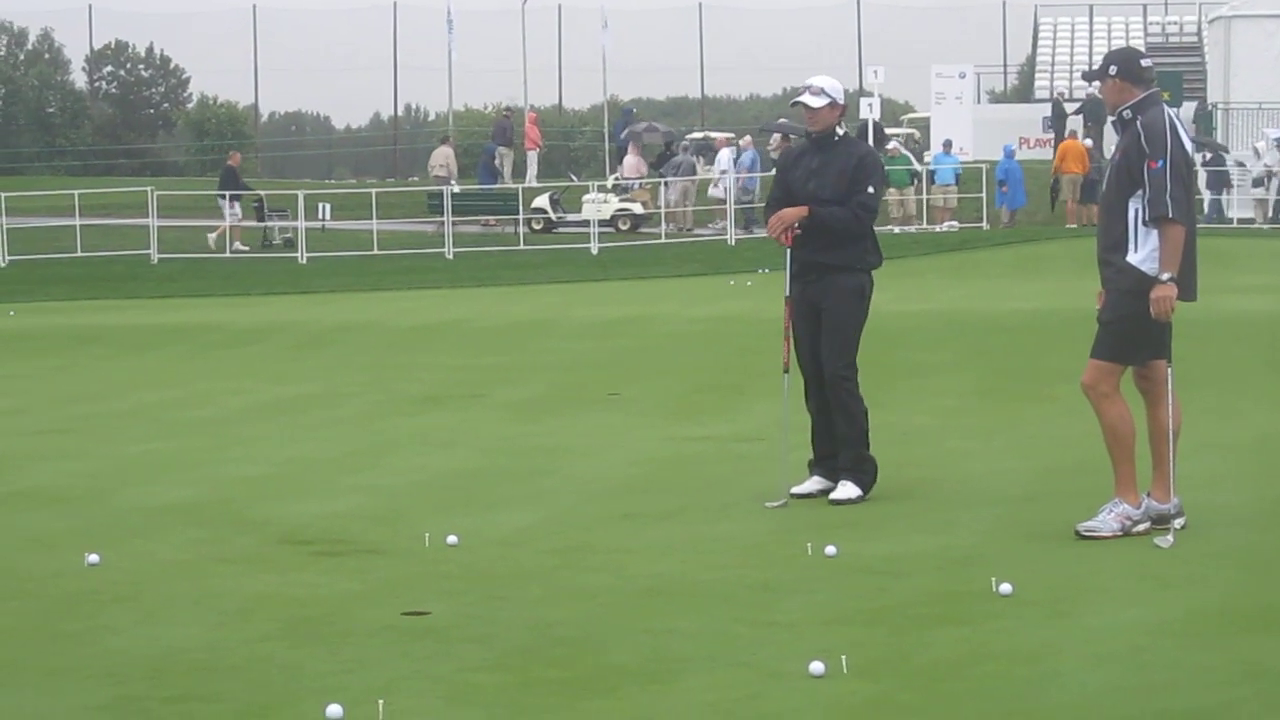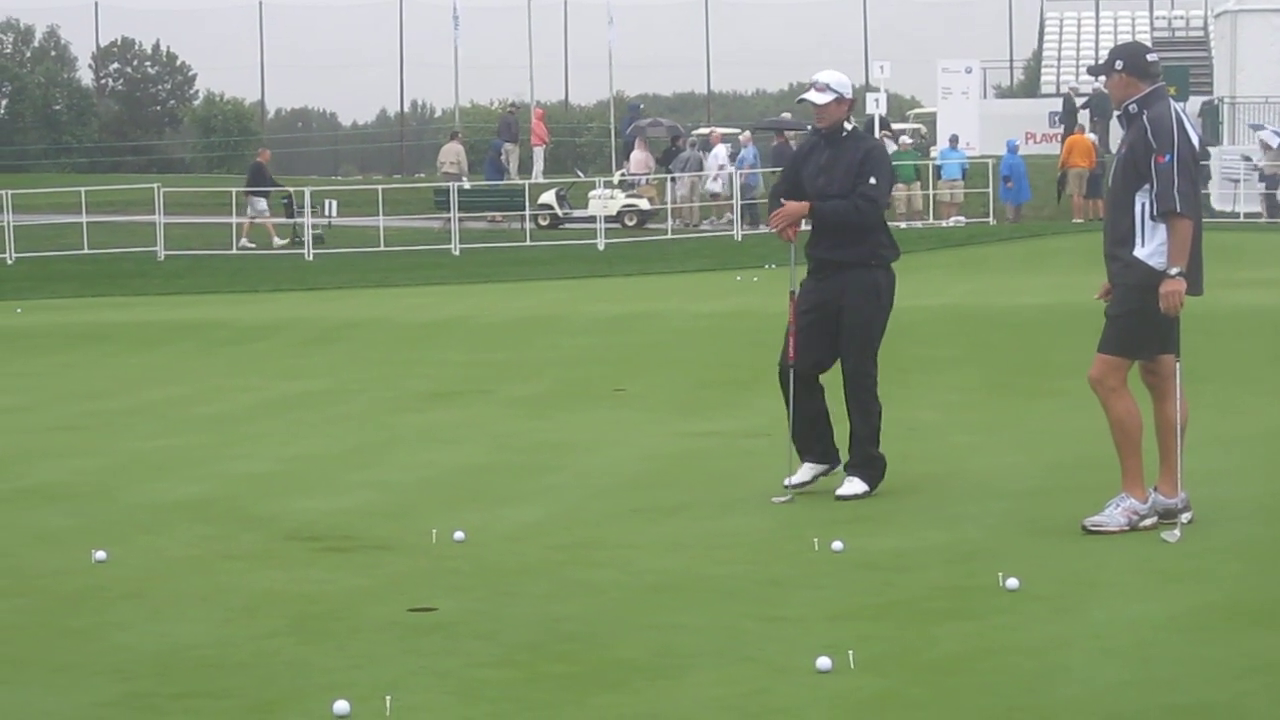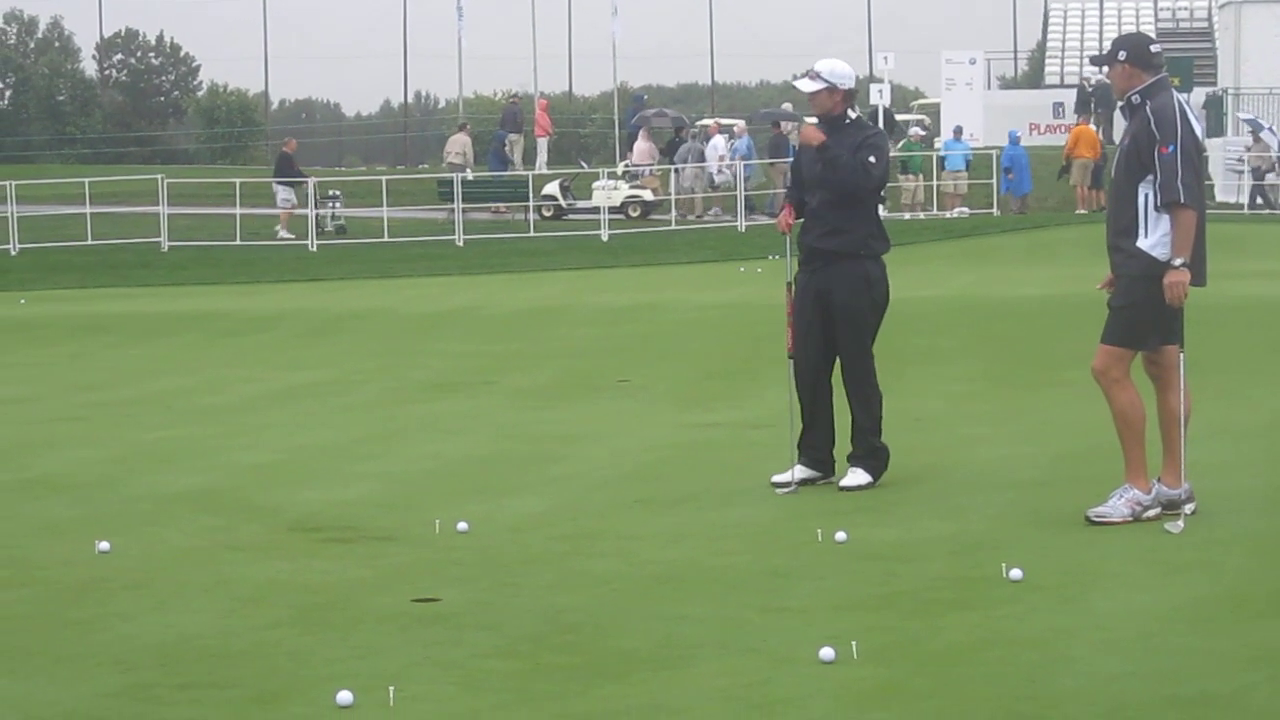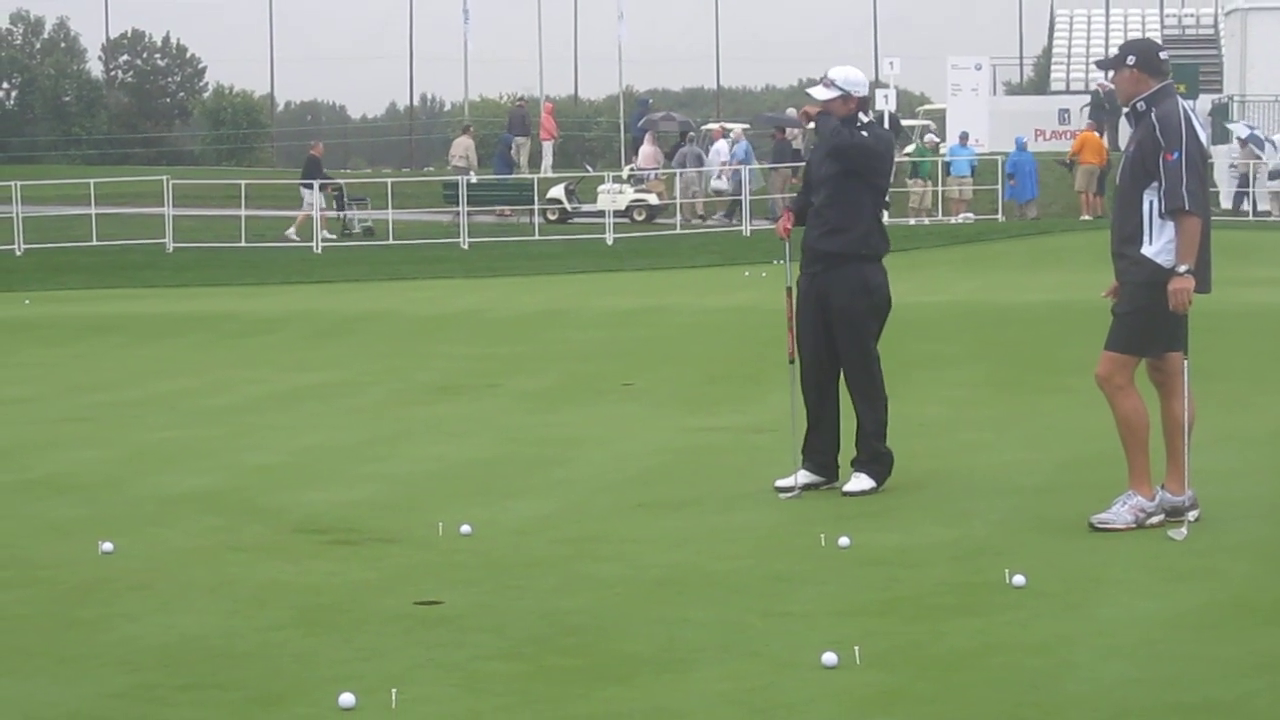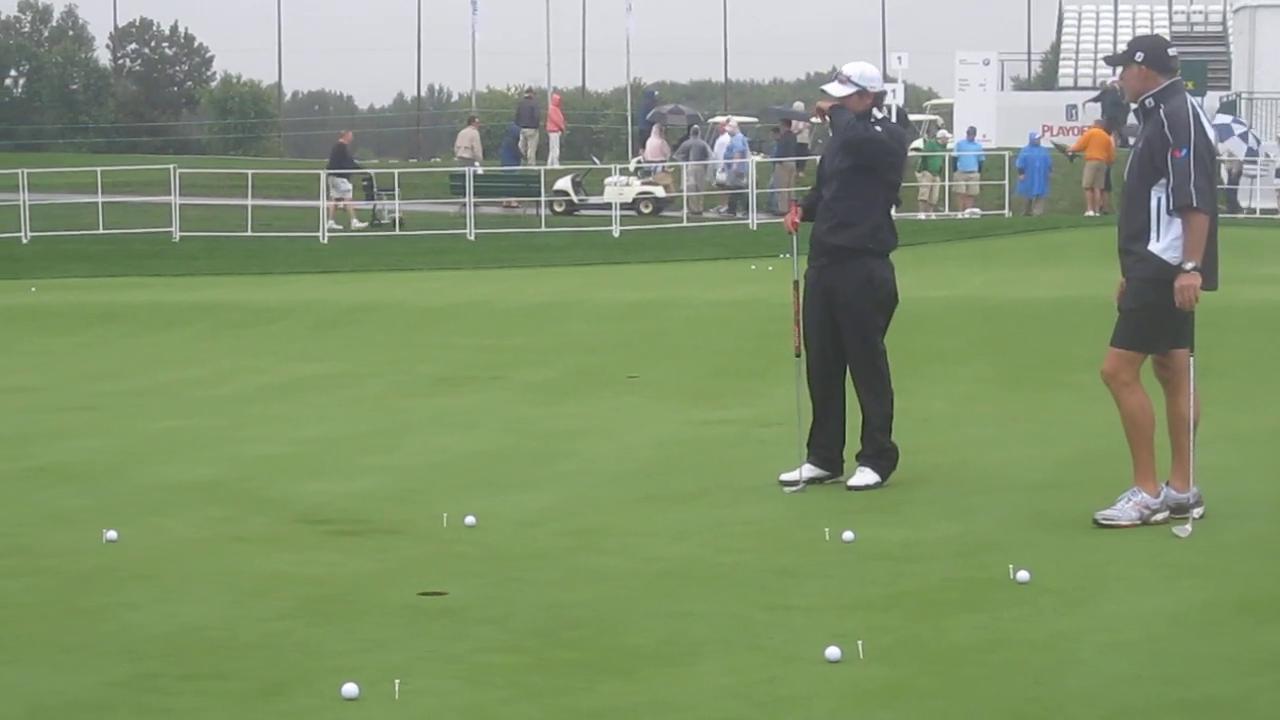
dt=0.4s
person 1, frame 1
left shoulder: (1154, 128)
right shoulder: (1141, 126)
left elbow: (1172, 210)
left wrist: (1167, 277)
right wrist: (1117, 278)
left hip: (1146, 279)
right hip: (1137, 277)
left knee: (1099, 382)
right knee: (1152, 383)
left ankle: (1129, 504)
right ankle: (1162, 500)
person 1, frame 2
left shoulder: (1161, 122)
right shoulder: (1145, 121)
left elbow: (1180, 204)
left wrist: (1176, 272)
right wrist: (1122, 271)
left hip: (1153, 274)
right hip: (1143, 272)
left knee: (1106, 376)
right knee: (1158, 378)
left ankle: (1137, 498)
right ankle: (1168, 496)
person 1, frame 3
left shoulder: (1164, 113)
right shoulder: (1148, 112)
left elbow: (1184, 194)
left wrist: (1180, 262)
right wrist: (1124, 263)
left hip: (1157, 265)
right hip: (1147, 263)
left knee: (1109, 367)
right knee: (1162, 369)
left ankle: (1140, 489)
right ankle: (1173, 487)
person 1, frame 4
left shoulder: (1169, 119)
right shoulder: (1153, 119)
left elbow: (1188, 202)
left wrist: (1184, 269)
right wrist: (1130, 271)
left hip: (1161, 272)
right hip: (1151, 271)
left knee: (1113, 374)
right knee: (1166, 376)
left ankle: (1144, 496)
right ankle: (1176, 494)
person 1, frame 5
left shoulder: (1177, 116)
right shoulder: (1161, 116)
left elbow: (1196, 199)
left wrist: (1191, 267)
right wrist: (1135, 269)
left hip: (1167, 269)
right hip: (1157, 268)
left knee: (1119, 370)
right knee: (1172, 373)
left ankle: (1148, 493)
right ankle: (1181, 491)
person 2, frame 1
left shoulder: (862, 157)
right shoulder: (794, 158)
left elbow: (861, 215)
right elbow: (774, 205)
left wrist: (807, 213)
right wrist: (779, 223)
left hip: (846, 277)
right hip: (805, 277)
left knee: (838, 372)
right knee: (813, 376)
left ankle: (857, 471)
right ankle: (826, 467)
person 2, frame 2
left shoulder: (870, 151)
right shoulder: (807, 151)
left elbow: (866, 209)
right elbow: (781, 195)
left wrist: (810, 209)
right wrist: (785, 217)
left hip: (864, 276)
right hip: (821, 272)
left knee: (858, 374)
right knee: (795, 366)
left ankle: (865, 467)
right ankle: (818, 453)
person 2, frame 3
left shoulder: (869, 138)
right shoulder: (810, 138)
left elbow: (861, 183)
left wrist: (823, 146)
right wrist: (790, 208)
left hip: (855, 266)
right hip: (814, 264)
left knee: (857, 364)
right knee: (809, 366)
left ankle: (868, 459)
right ankle: (815, 459)
person 2, frame 4
left shoulder: (876, 141)
right shoulder: (826, 141)
left elbow: (842, 145)
left wrist: (822, 117)
right wrist: (793, 214)
left hip: (856, 271)
right hip: (816, 268)
left knee: (861, 369)
right knee: (815, 370)
left ankle: (872, 464)
right ankle: (819, 463)
person 2, frame 5
left shoulder: (889, 137)
right shoulder: (840, 138)
left elbow: (857, 138)
left wrist: (835, 112)
right wrist: (802, 209)
left hip: (863, 267)
right hip: (824, 262)
left knee: (867, 364)
right knee: (821, 364)
left ankle: (877, 458)
right ankle: (823, 457)
